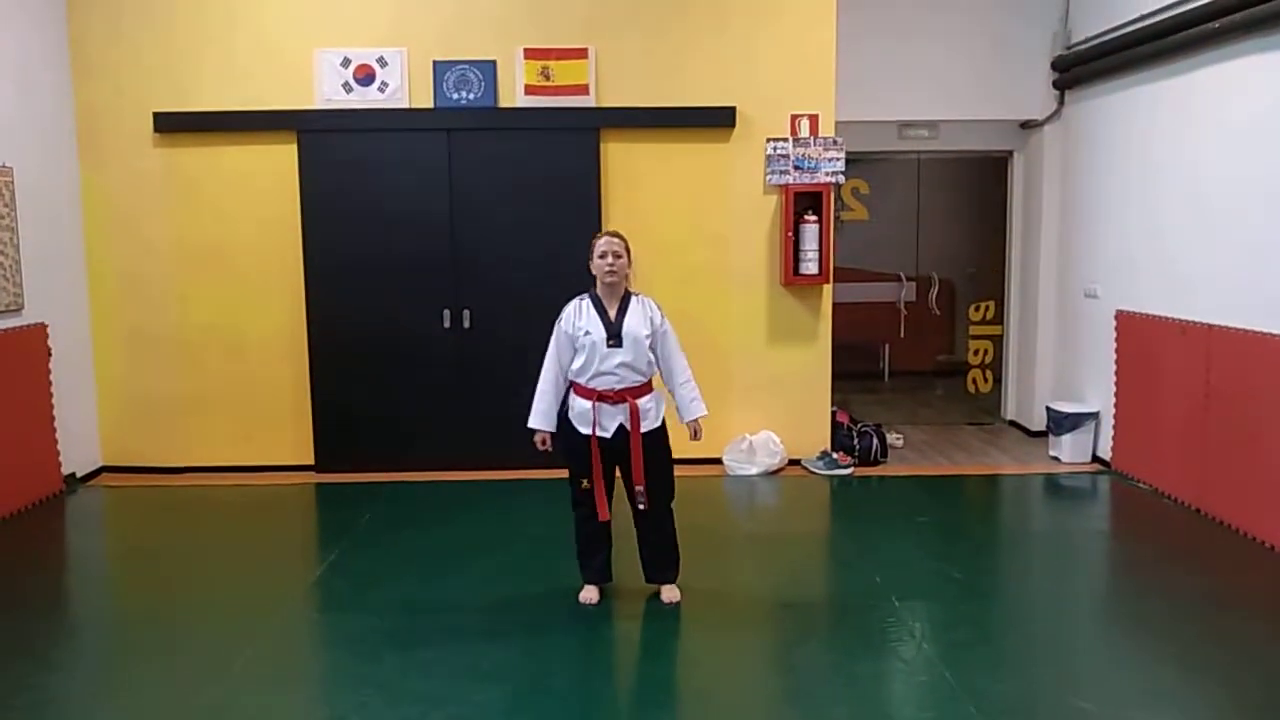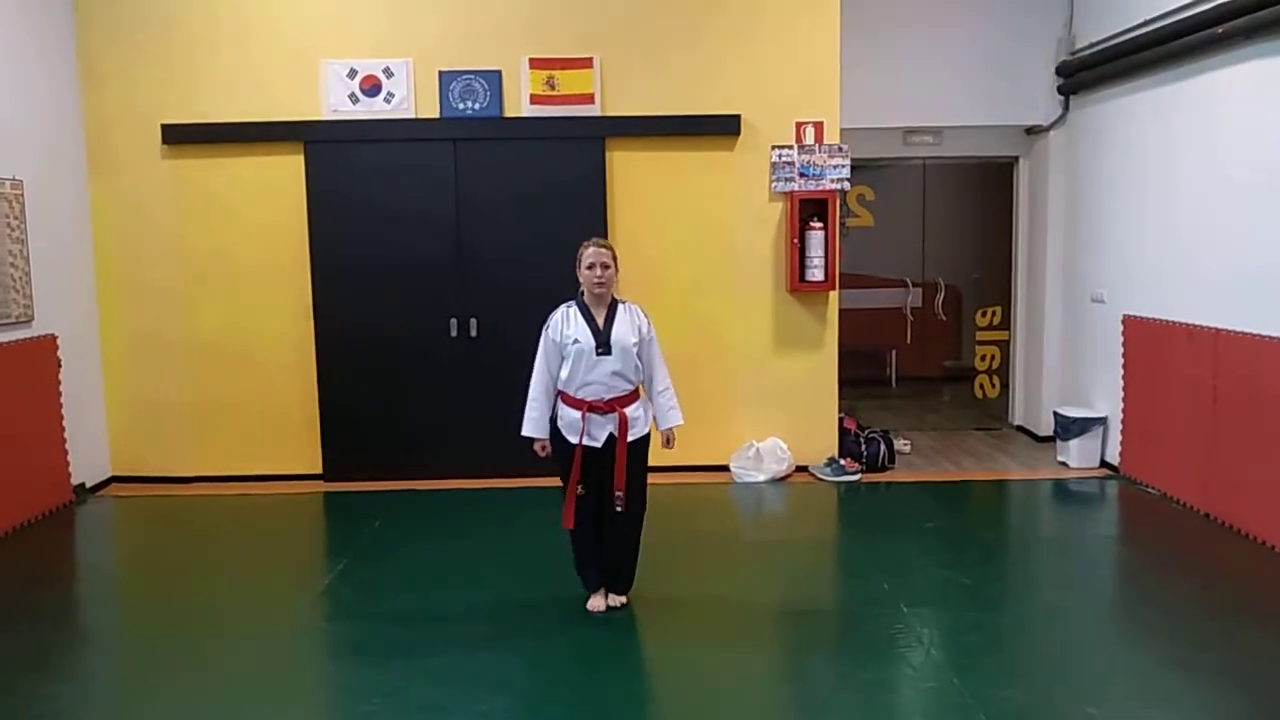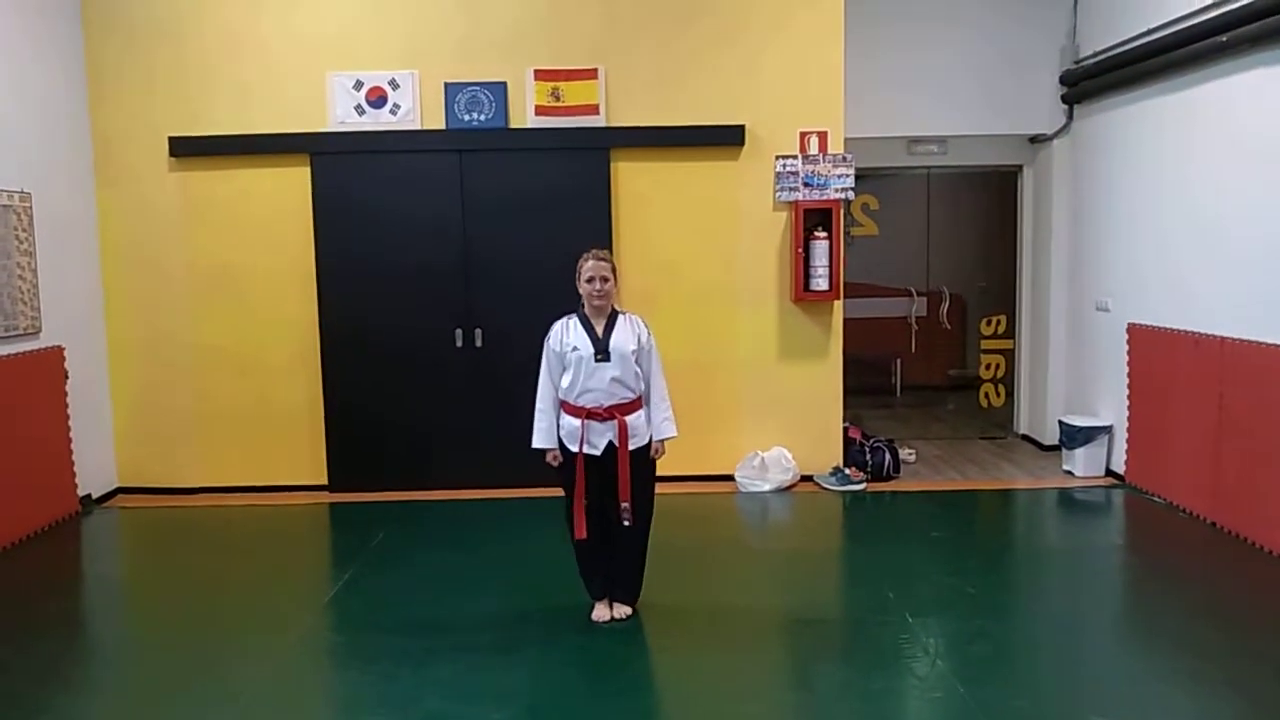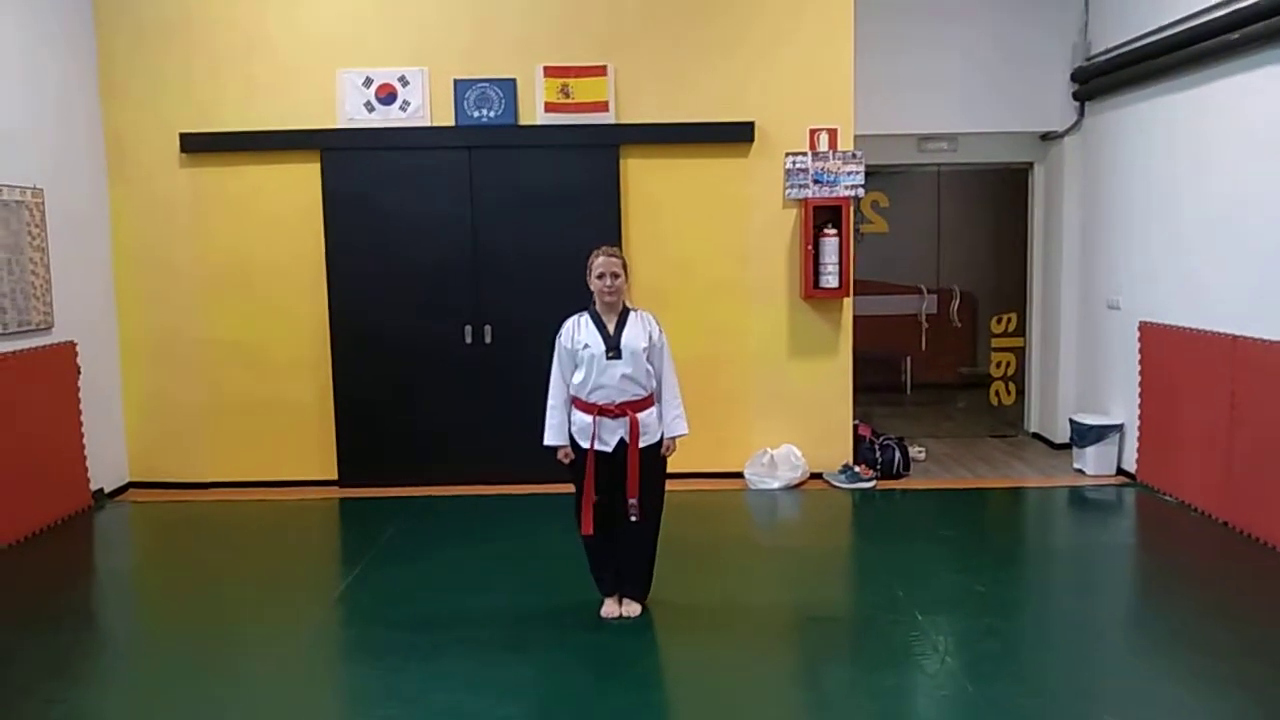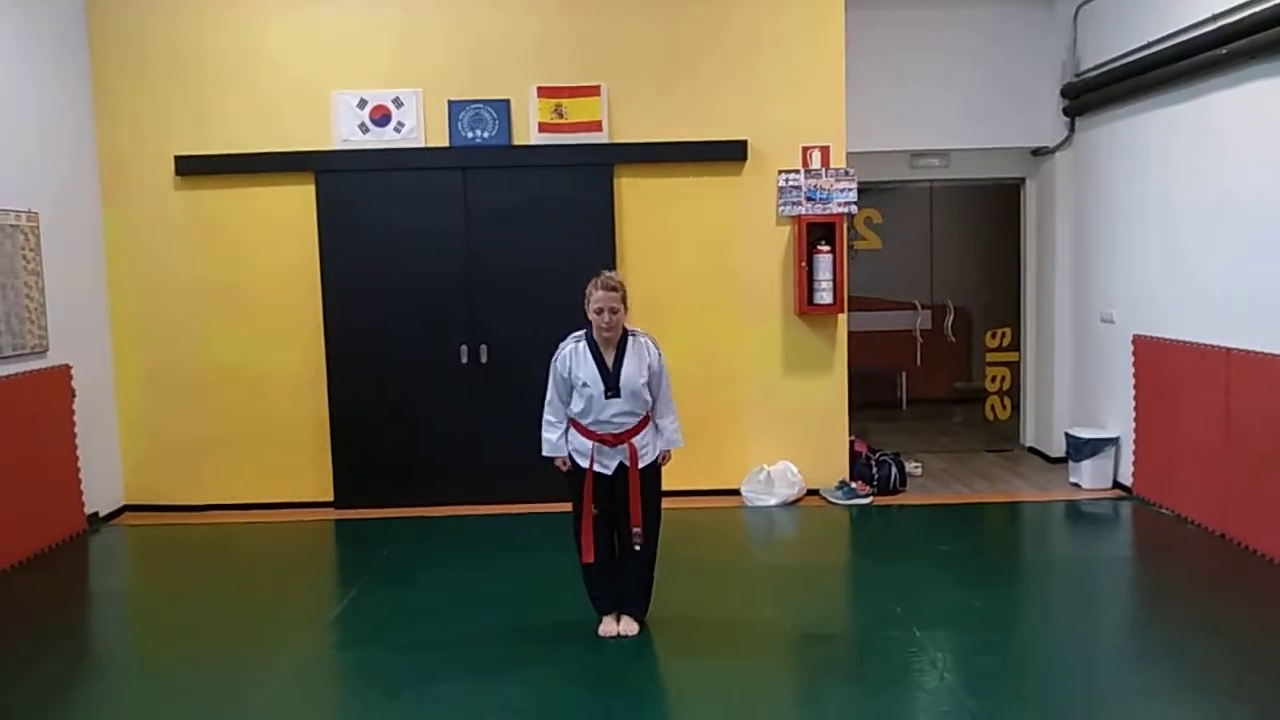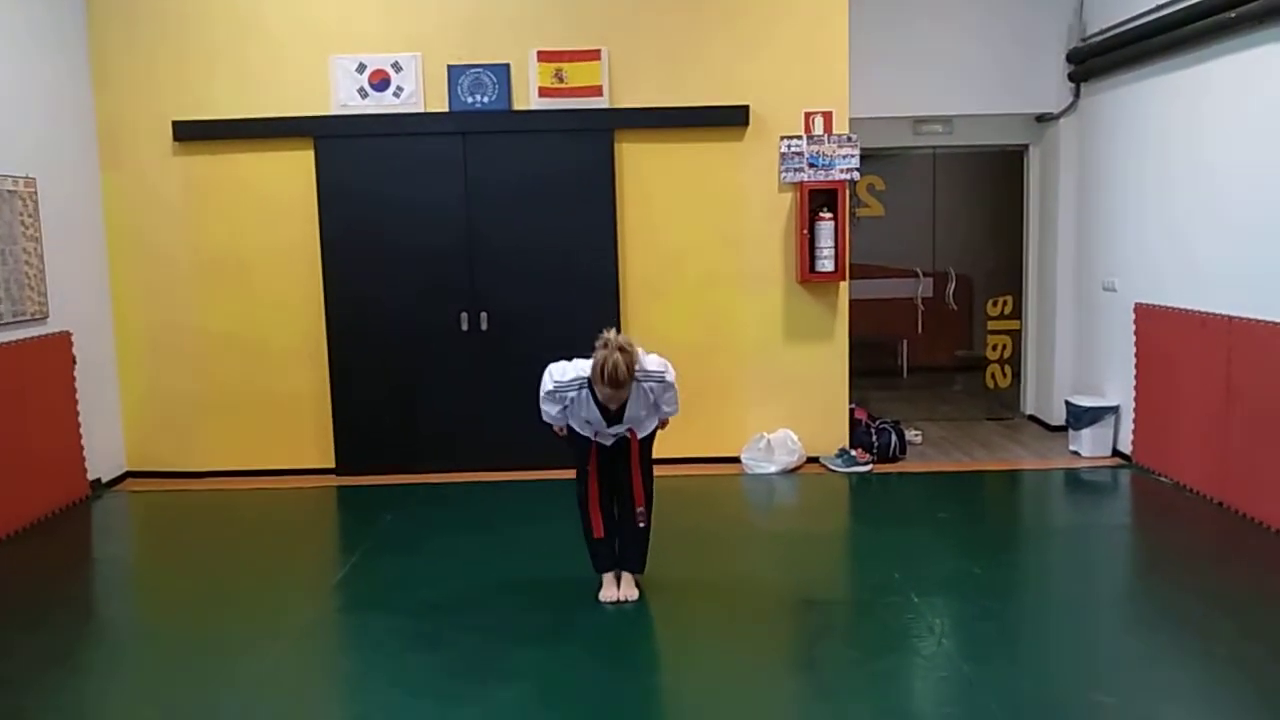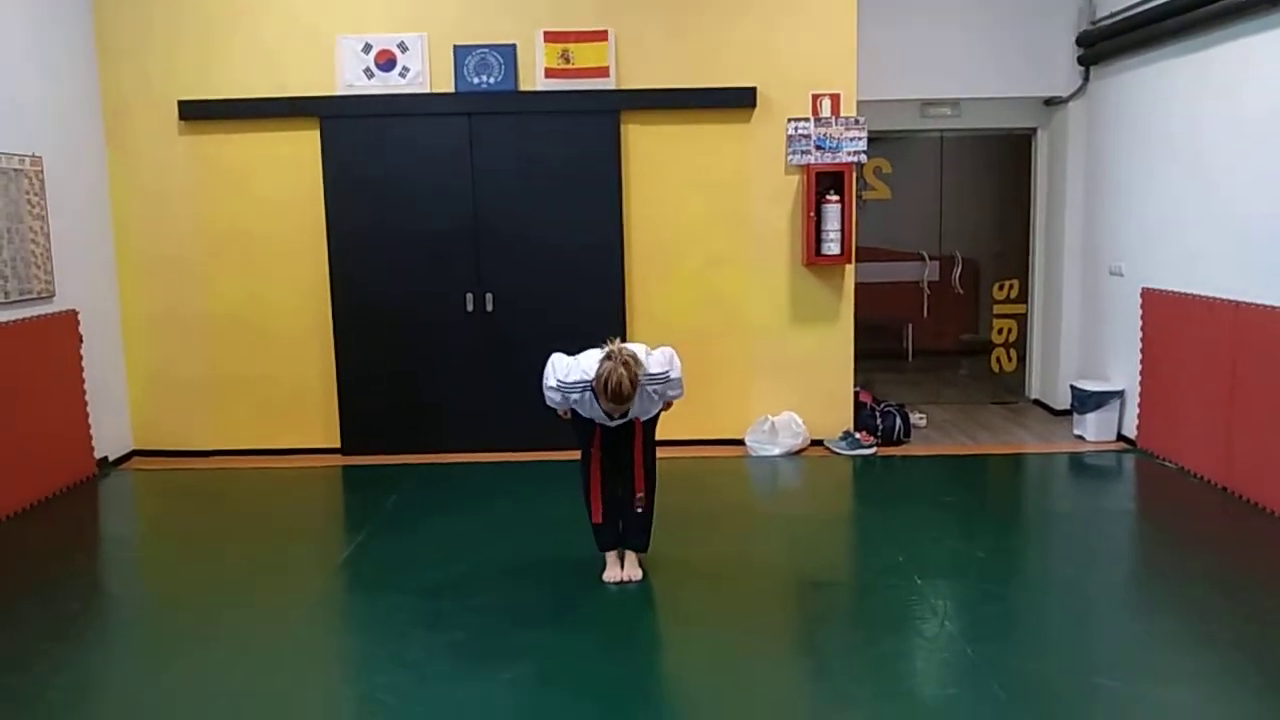
dt=0.4s
person 1, frame 1
left shoulder: (648, 310)
right shoulder: (574, 313)
left elbow: (674, 364)
right elbow: (554, 370)
left wrist: (691, 411)
right wrist: (543, 423)
left hip: (640, 416)
right hip: (588, 418)
left knee: (652, 500)
right knee: (590, 503)
left ankle: (664, 576)
right ankle: (593, 578)
person 1, frame 2
left shoulder: (635, 318)
right shoulder: (561, 320)
left elbow: (656, 373)
right elbow: (544, 378)
left wrist: (667, 419)
right wrist: (538, 430)
left hip: (626, 425)
right hip: (578, 427)
left knee: (625, 508)
right knee: (583, 510)
left ankle: (618, 584)
right ankle: (595, 585)
person 1, frame 3
left shoulder: (635, 327)
right shoulder: (561, 332)
left elbow: (654, 383)
right elbow: (548, 390)
left wrist: (659, 432)
right wrist: (548, 441)
left hip: (630, 435)
right hip: (580, 437)
left knee: (630, 518)
right knee: (587, 519)
left ankle: (624, 594)
right ankle: (600, 595)
person 1, frame 4
left shoulder: (646, 325)
right shoulder: (573, 329)
left elbow: (666, 381)
right elbow: (560, 388)
left wrist: (671, 430)
right wrist: (560, 439)
left hip: (640, 432)
right hip: (591, 433)
left knee: (639, 515)
right knee: (596, 515)
left ankle: (633, 592)
right ankle: (610, 592)
person 1, frame 5
left shoulder: (646, 349)
right shoulder: (569, 353)
left elbow: (662, 401)
right elbow: (555, 405)
left wrist: (667, 441)
right wrist: (557, 449)
left hip: (637, 453)
right hip: (588, 454)
left knee: (638, 532)
right knee: (593, 534)
left ankle: (631, 610)
right ankle: (607, 610)
person 1, frame 6
left shoulder: (652, 377)
right shoulder: (568, 382)
left elbow: (667, 374)
right elbow: (549, 378)
left wrist: (665, 413)
right wrist: (557, 420)
left hip: (635, 432)
right hip: (587, 434)
left knee: (635, 497)
right knee: (594, 497)
left ankle: (628, 572)
right ankle: (607, 573)
person 1, frame 7
left shoulder: (654, 374)
right shoulder: (573, 379)
left elbow: (670, 358)
right elbow: (554, 364)
left wrist: (669, 397)
right wrist: (560, 405)
left knee: (638, 473)
right knee: (598, 473)
left ankle: (632, 552)
right ankle: (611, 553)
